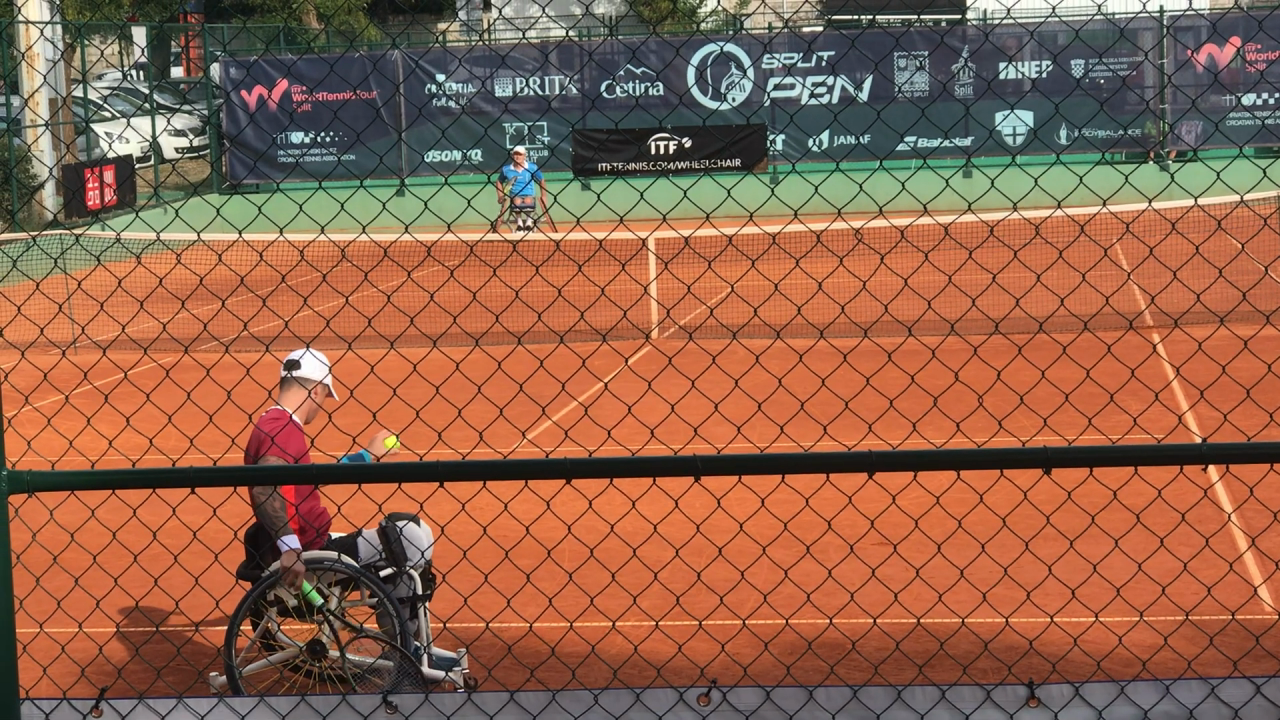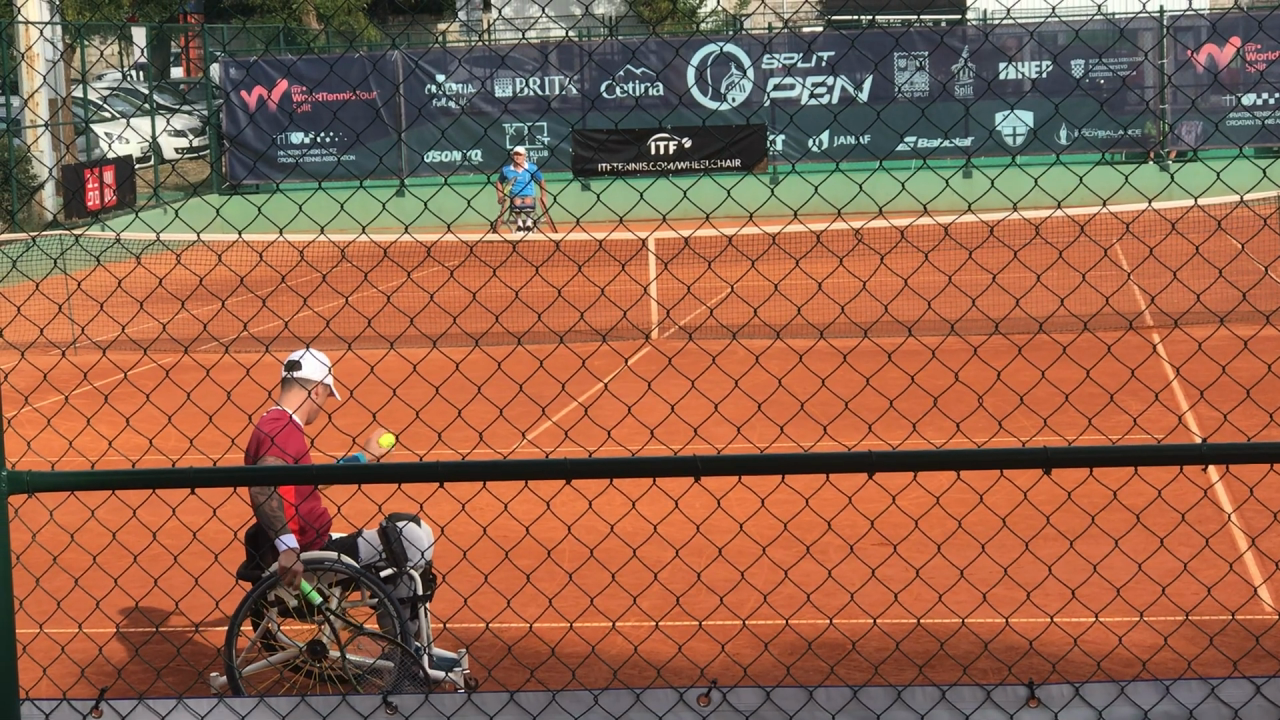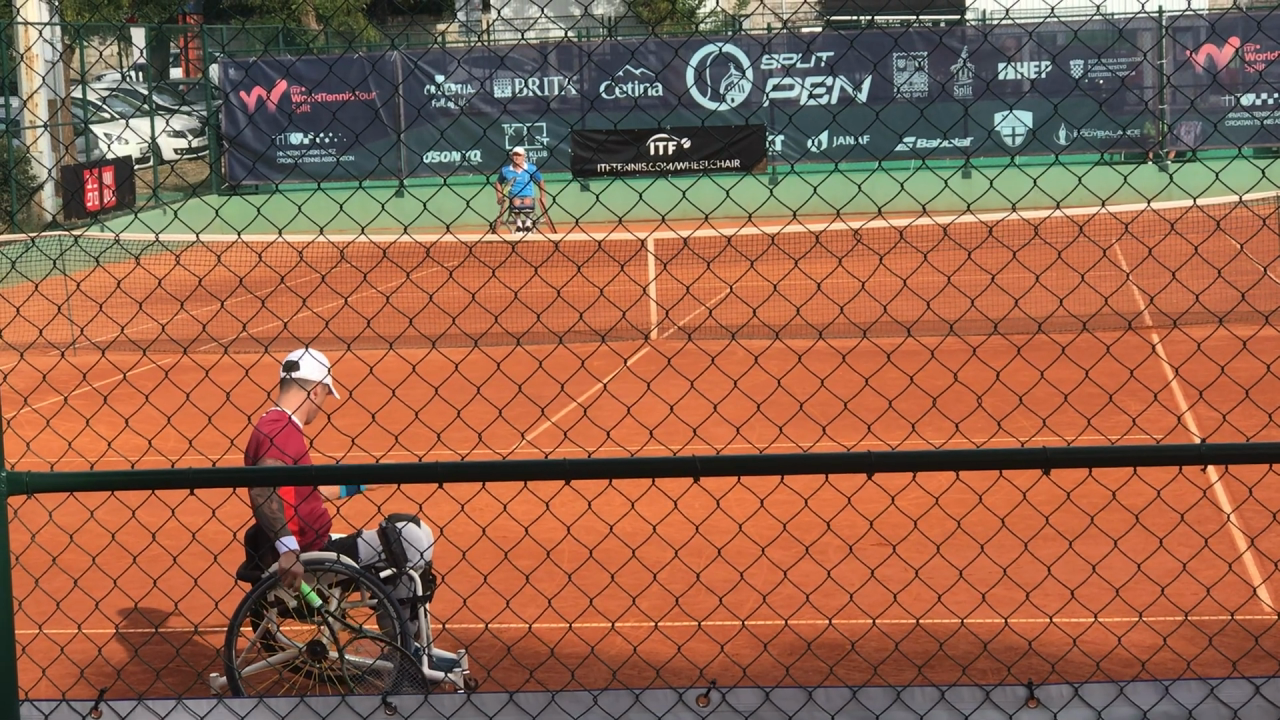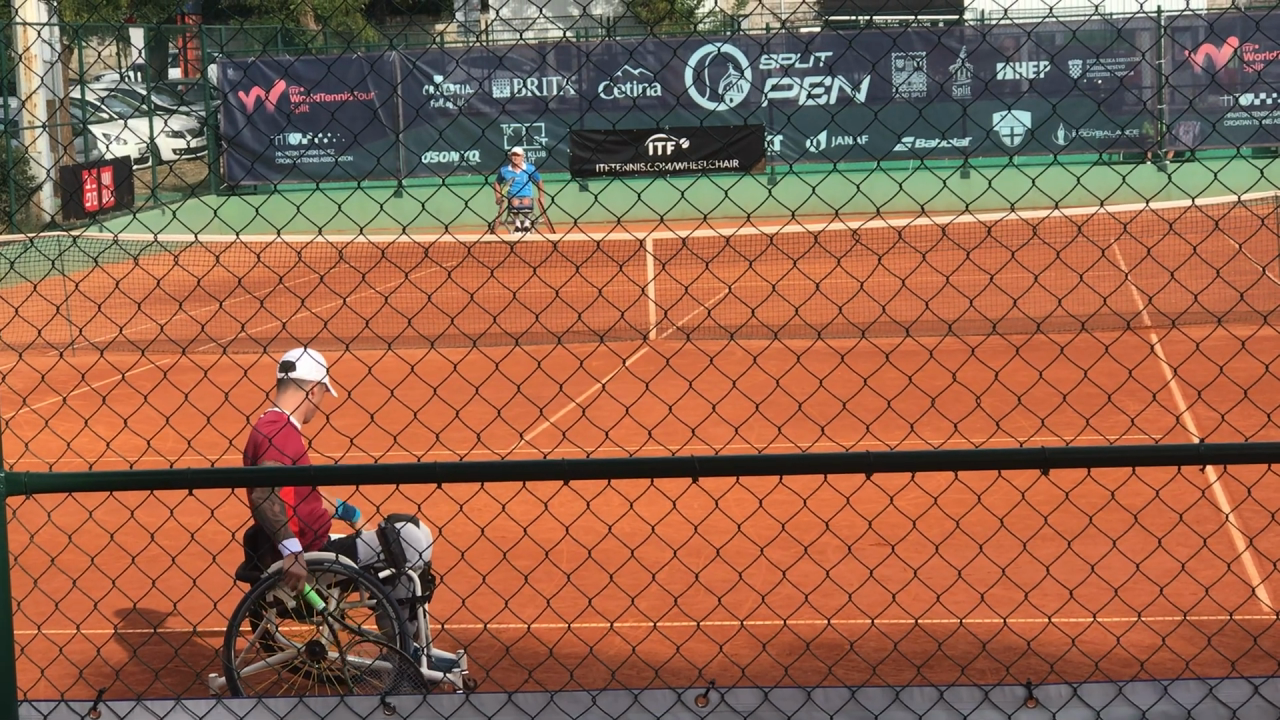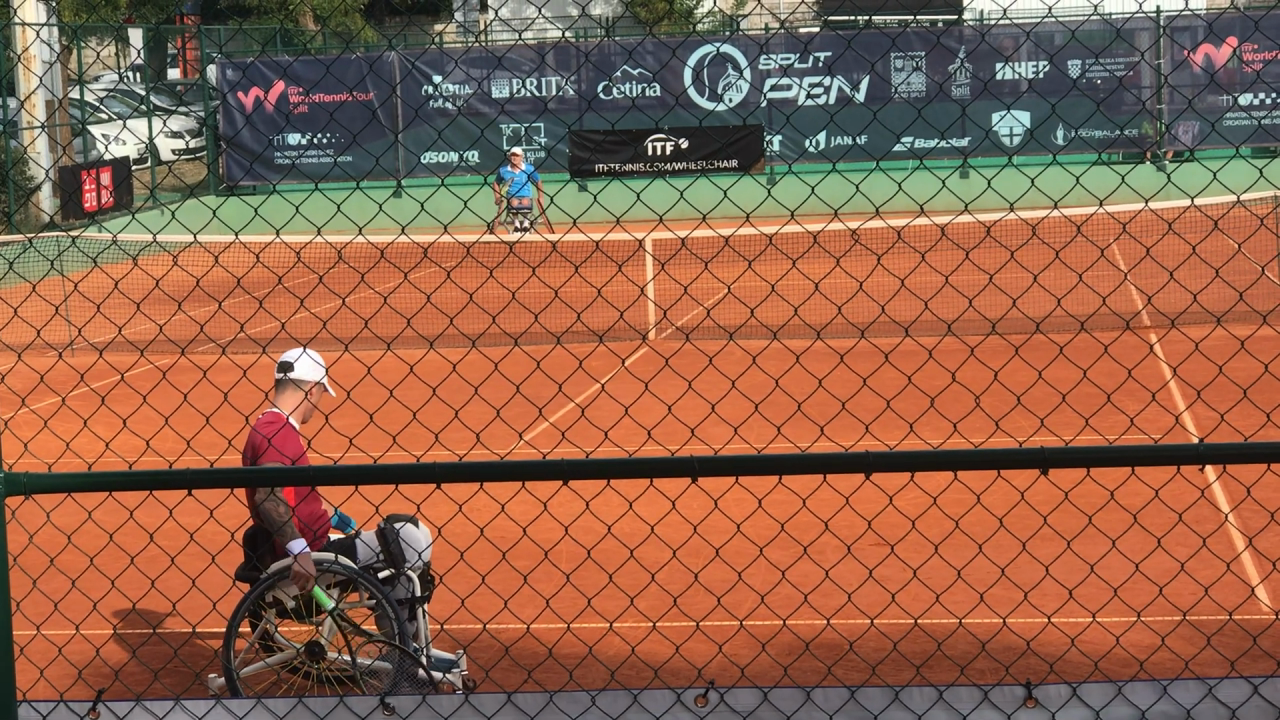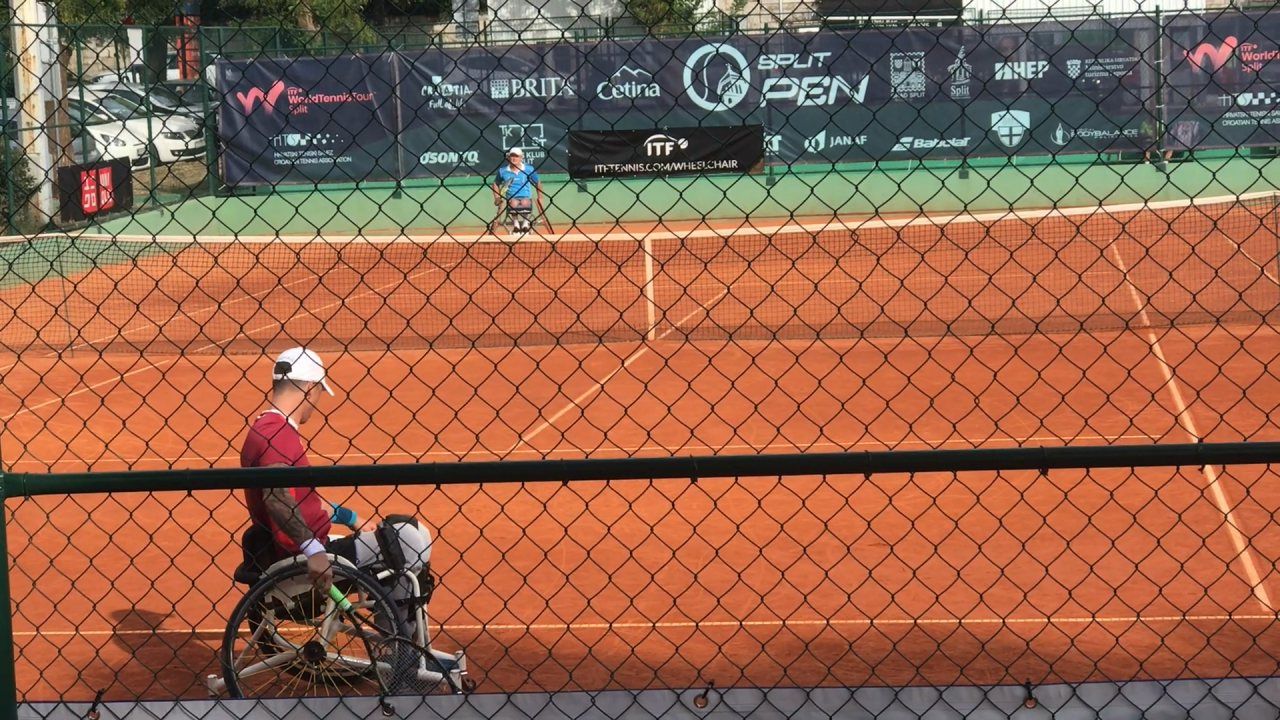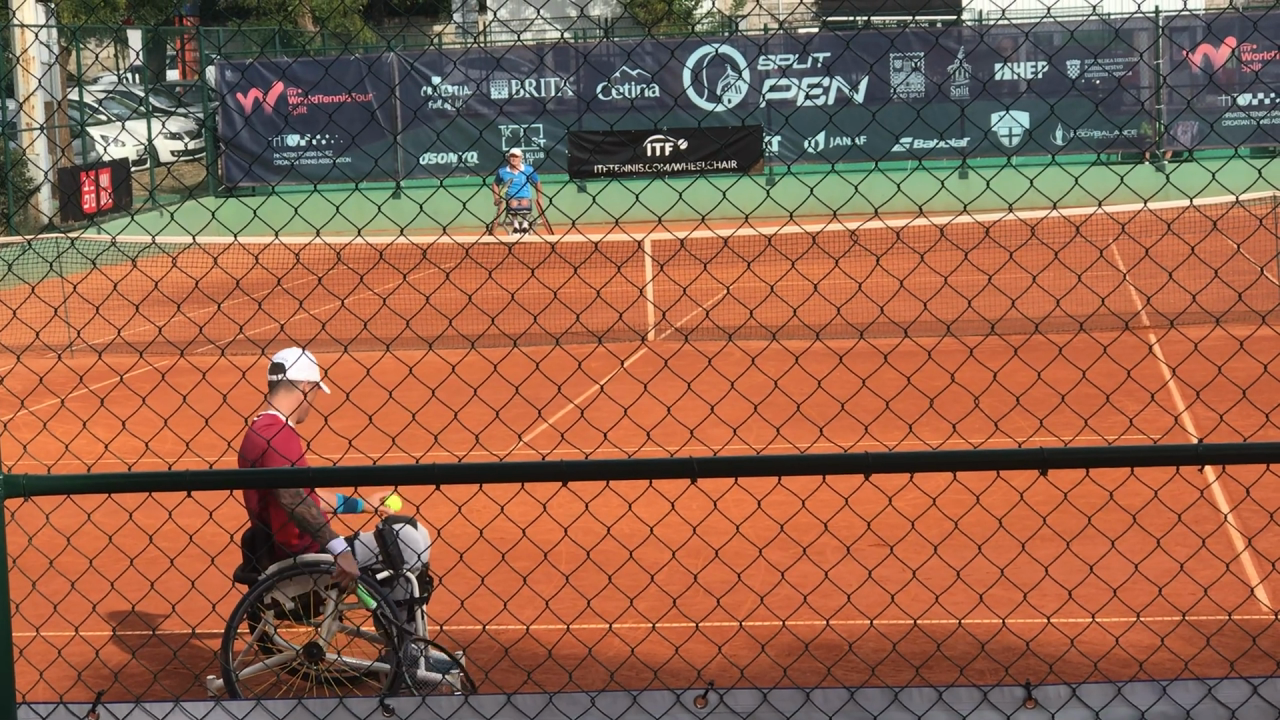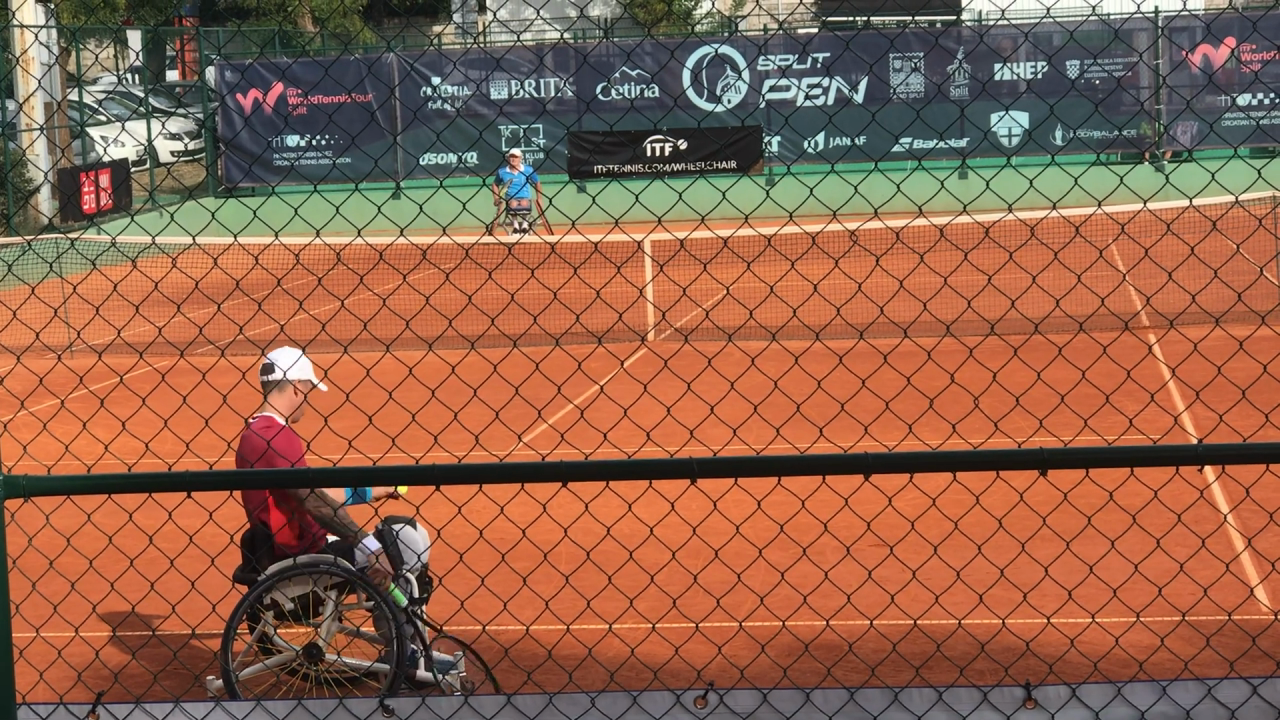
dt=0.1s
person 1, frame 1
left shoulder: (277, 424)
right shoulder: (282, 427)
right elbow: (264, 490)
left wrist: (366, 456)
right wrist: (290, 546)
left hip: (309, 547)
right hip: (307, 554)
left knee: (404, 533)
right knee: (414, 535)
person 1, frame 2
left shoulder: (278, 425)
right shoulder: (281, 428)
right elbow: (263, 490)
left wrist: (364, 457)
right wrist: (288, 547)
left hip: (311, 548)
right hip: (307, 553)
left knee: (403, 531)
right knee: (414, 536)
person 1, frame 3
left shoulder: (278, 426)
right shoulder: (281, 429)
right elbow: (263, 491)
right wrist: (288, 548)
left hip: (312, 548)
right hip: (307, 555)
left knee: (401, 535)
right knee: (413, 536)
person 1, frame 4
left shoulder: (274, 427)
right shoulder: (279, 430)
right elbow: (265, 494)
left wrist: (352, 514)
right wrist: (293, 551)
left hip: (310, 549)
right hip: (310, 555)
left knee: (402, 533)
right knee: (413, 536)
person 1, frame 5
left shoulder: (272, 428)
right shoulder: (278, 431)
right elbow: (268, 496)
right wrist: (300, 550)
left hip: (311, 549)
right hip: (310, 556)
left knee: (400, 532)
right knee: (412, 536)
person 1, frame 6
left shoulder: (265, 429)
right shoulder: (279, 434)
right elbow: (276, 495)
left wrist: (351, 521)
right wrist: (313, 550)
left hip: (301, 553)
right hip: (301, 559)
right knee: (413, 537)
person 1, frame 7
left shoulder: (263, 430)
right shoulder: (276, 433)
right elbow: (291, 498)
left wrist: (360, 504)
right wrist: (337, 549)
left hip: (297, 552)
right hip: (303, 556)
left knee: (399, 531)
right knee: (411, 536)
person 1, frame 8
left shoulder: (257, 433)
right shoulder: (274, 436)
right elbow: (313, 500)
left wrist: (369, 491)
right wrist: (372, 548)
left hip: (294, 554)
right hip: (304, 558)
right knee: (412, 537)
